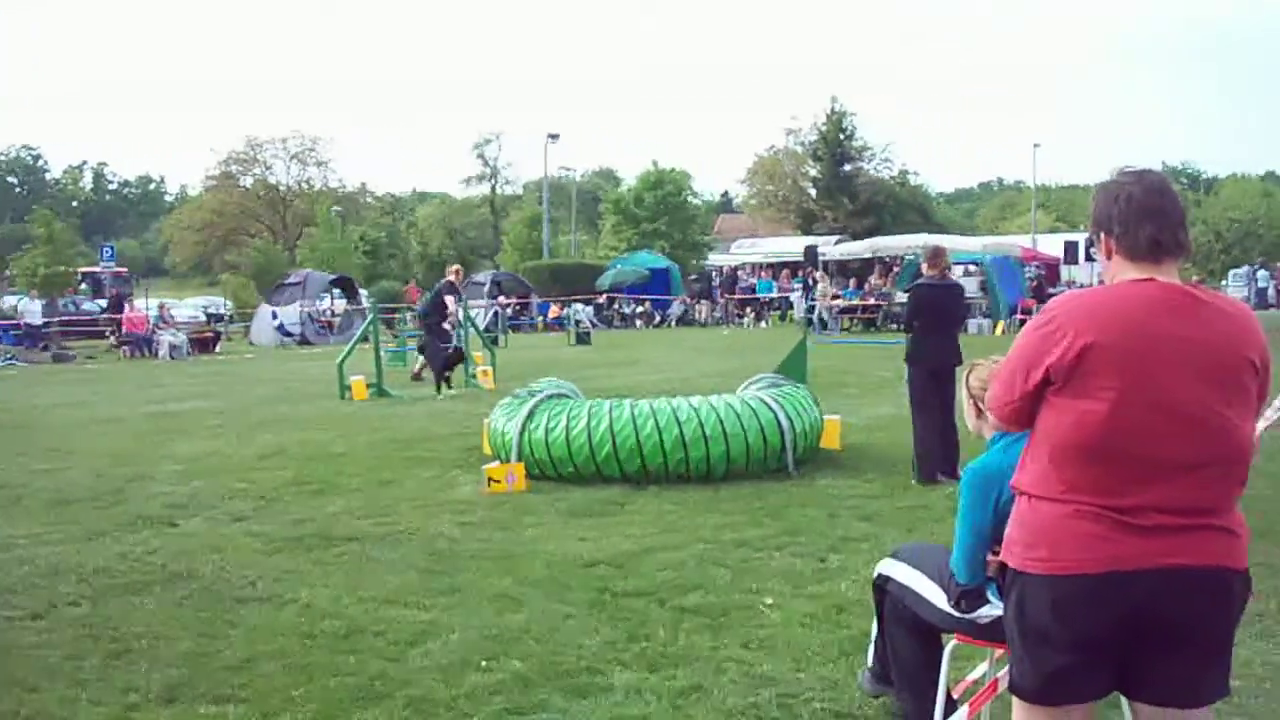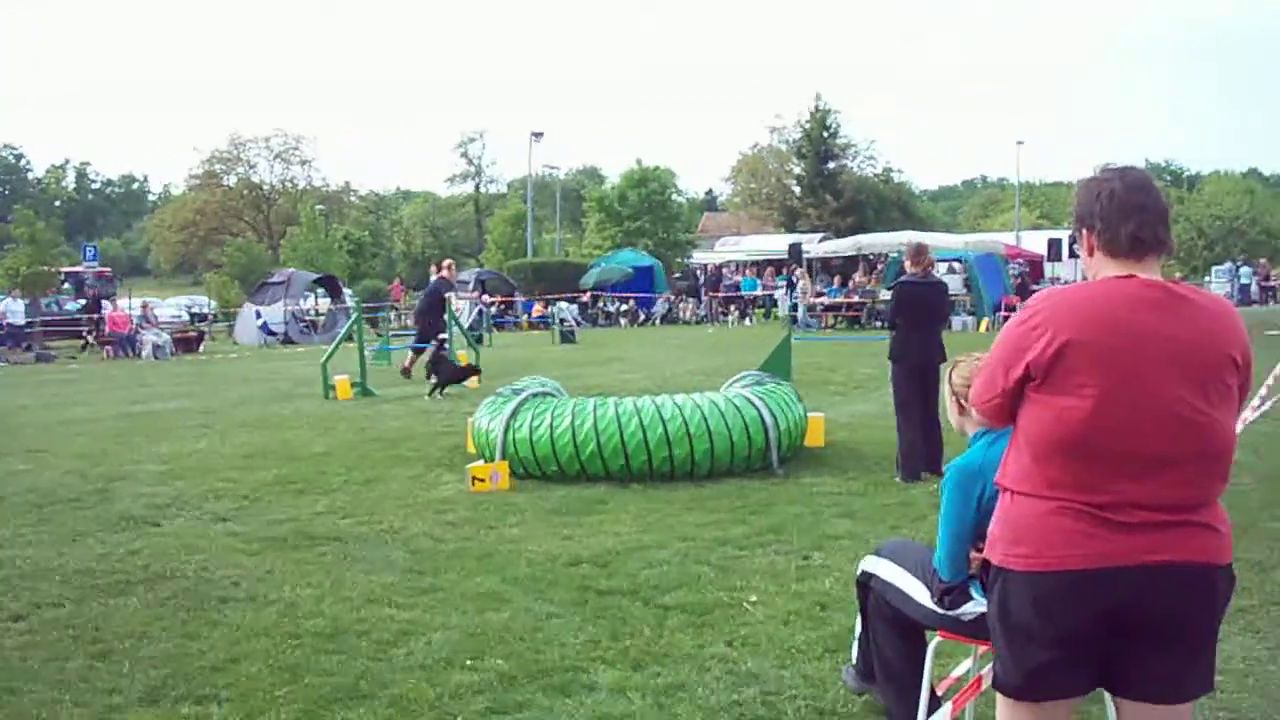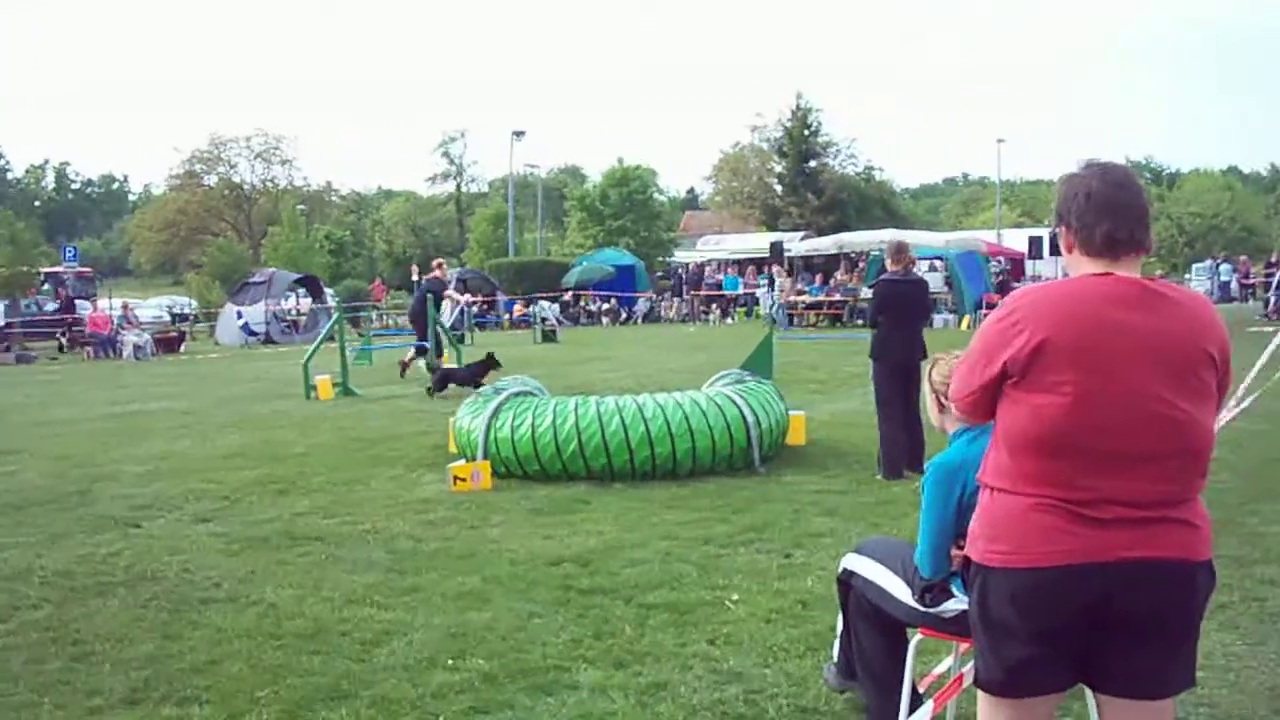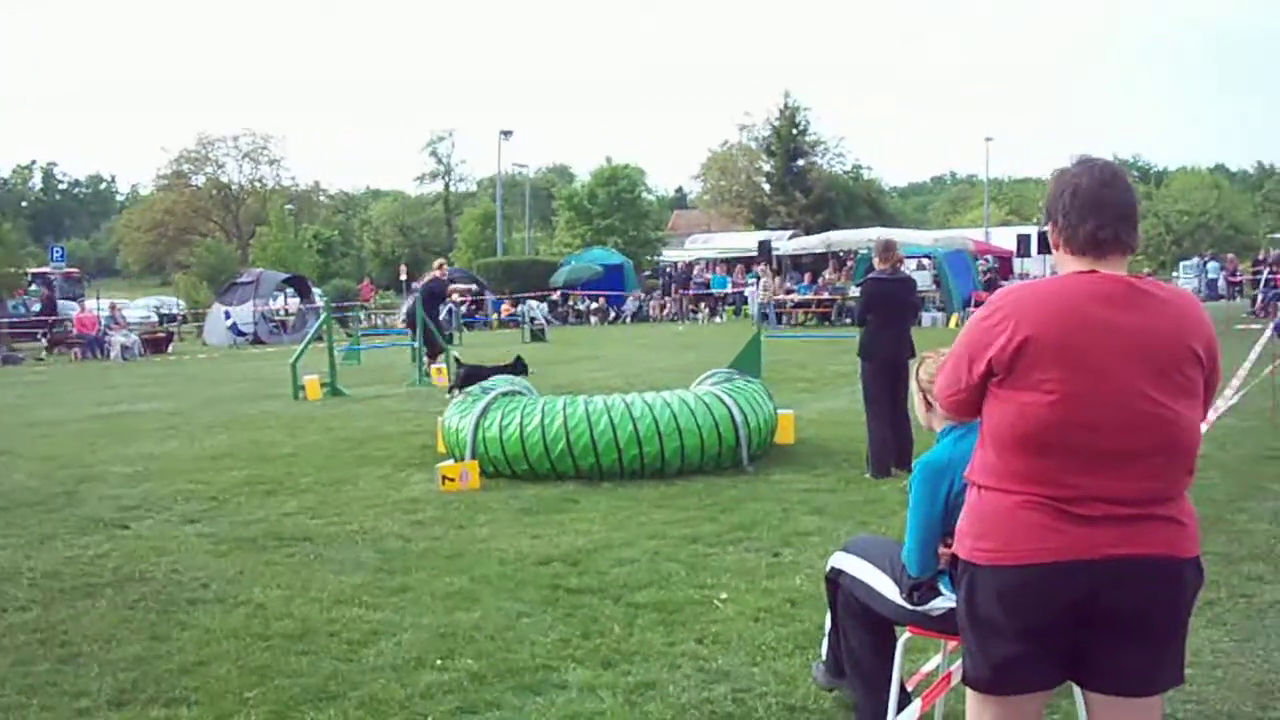
dt=0.1s
person 1, frame 1
left shoulder: (1070, 317)
right shoulder: (1243, 327)
left elbow: (1006, 411)
right elbow: (1239, 421)
left hip: (1069, 566)
right hip: (1203, 571)
person 1, frame 2
left shoulder: (1051, 313)
right shoulder: (1224, 322)
left elbow: (988, 407)
right elbow: (1221, 417)
left hip: (1052, 564)
right hip: (1185, 567)
person 1, frame 3
left shoulder: (1028, 311)
right shoulder: (1202, 319)
left elbow: (968, 403)
right elbow: (1206, 410)
left hip: (1031, 559)
right hip: (1165, 563)
person 1, frame 4
left shoulder: (1013, 309)
right shoulder: (1189, 317)
left elbow: (952, 401)
right elbow: (1198, 408)
left hip: (1019, 557)
right hip: (1151, 561)
person 2, frame 1
left shoulder: (985, 471)
left elbow: (967, 571)
left wrist: (987, 558)
right wrist: (996, 554)
left knee: (893, 576)
right knee: (912, 555)
right ankle: (892, 674)
person 2, frame 2
left shoulder: (968, 469)
left elbow: (950, 569)
left wrist: (969, 554)
right wrist: (980, 550)
left hip: (992, 604)
left knee: (877, 574)
right knee: (895, 553)
right ankle: (874, 672)
person 2, frame 3
left shoulder: (949, 465)
left elbow: (931, 566)
left wrist: (955, 552)
right wrist: (962, 549)
left hip: (973, 602)
left knee: (857, 570)
right knee: (875, 549)
right ankle: (856, 669)
person 2, frame 4
left shoulder: (936, 464)
left elbow: (919, 564)
left wrist: (940, 550)
right wrist: (949, 547)
left knee: (846, 569)
right knee: (864, 549)
right ankle: (845, 669)
person 3, frame 1
left shoulder: (919, 289)
right shoulder: (957, 289)
left elbow: (907, 325)
right elbow: (960, 321)
left hip: (922, 357)
right hip: (948, 356)
left knee: (924, 415)
right knee: (947, 413)
left ankle: (927, 473)
right ankle: (949, 468)
person 3, frame 2
left shoulder: (902, 287)
right shoulder: (940, 287)
left elbow: (891, 322)
right elbow: (944, 319)
left hip: (905, 355)
right hip: (931, 353)
left knee: (907, 413)
right knee: (930, 410)
left ankle: (910, 470)
right ankle: (933, 464)
person 3, frame 3
left shoulder: (883, 285)
right shoulder: (921, 285)
left elbow: (872, 320)
right elbow: (926, 316)
left hip: (886, 352)
right hip: (913, 351)
left knee: (889, 411)
right knee: (911, 408)
left ankle: (892, 468)
right ankle: (915, 462)
person 3, frame 4
left shoulder: (871, 283)
right shoulder: (909, 283)
left elbow: (860, 319)
right elbow: (913, 315)
left hip: (874, 351)
right hip: (901, 350)
left knee: (877, 409)
right knee: (900, 406)
left ankle: (880, 467)
right ankle: (903, 460)
